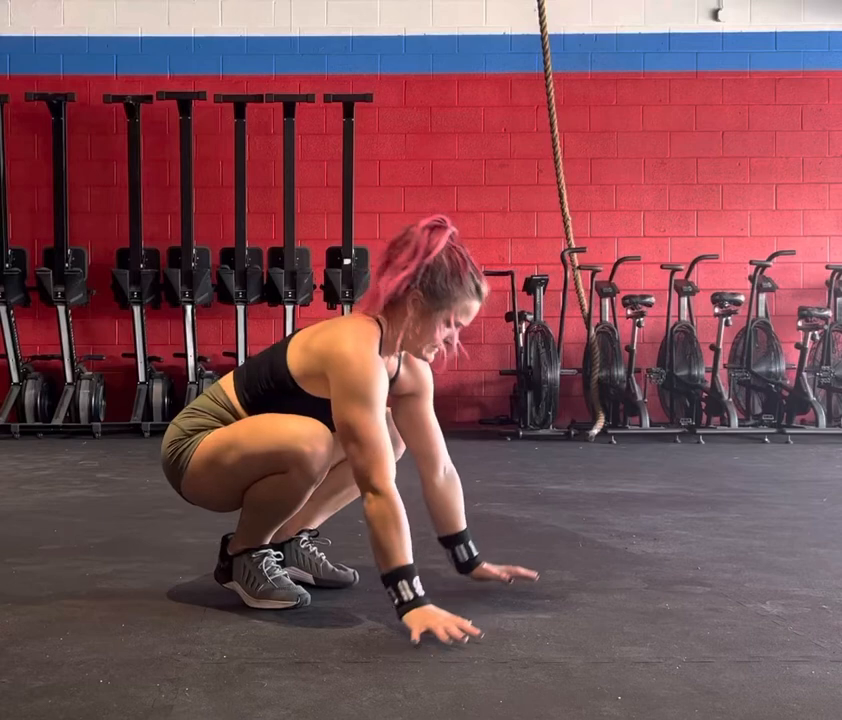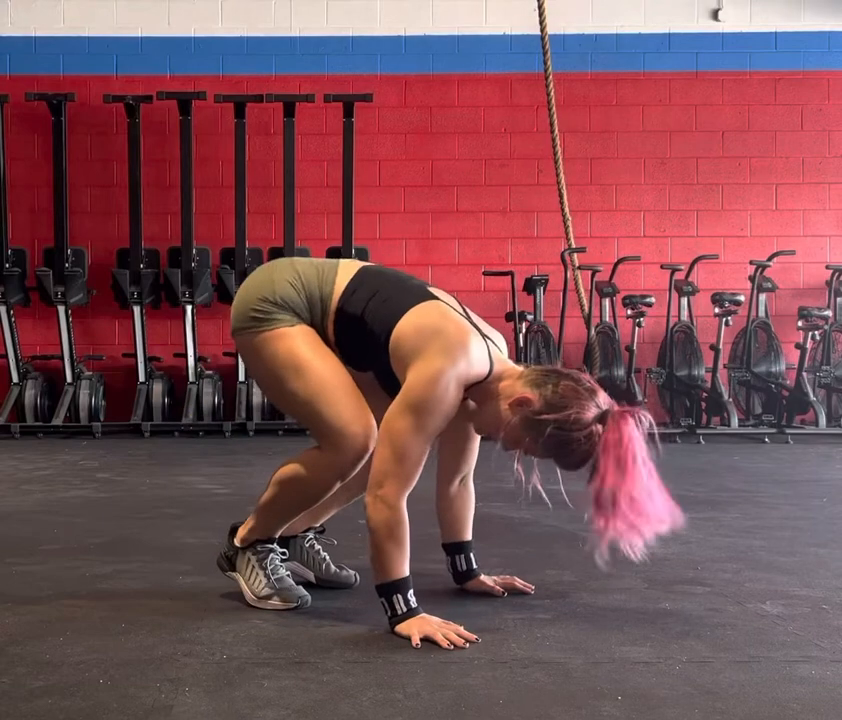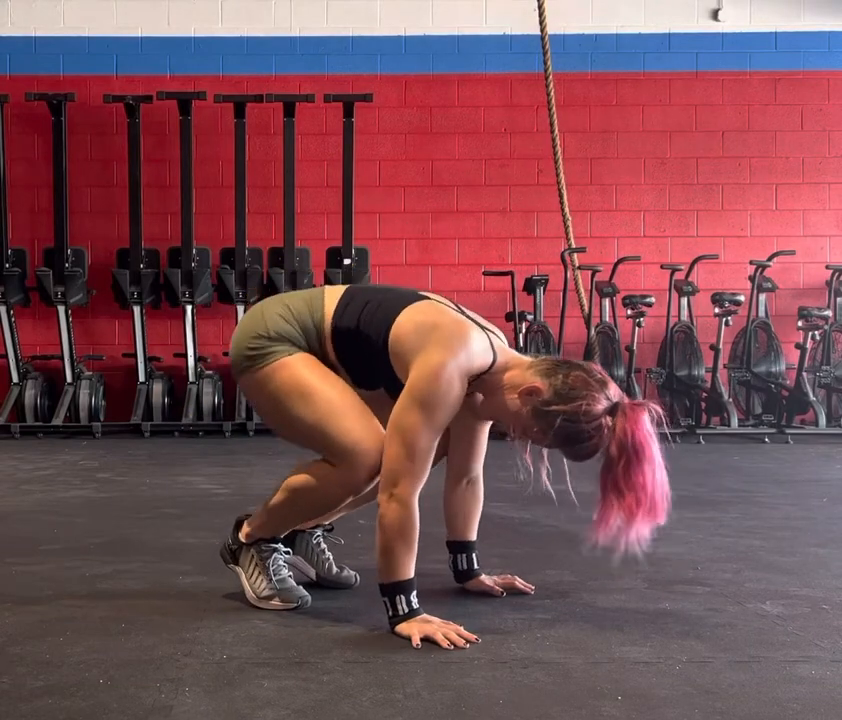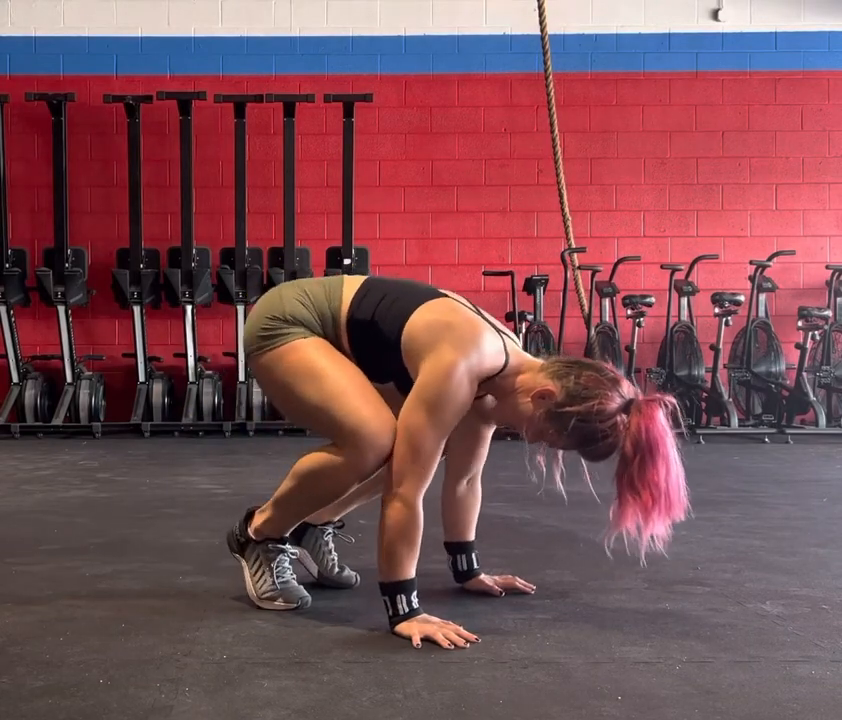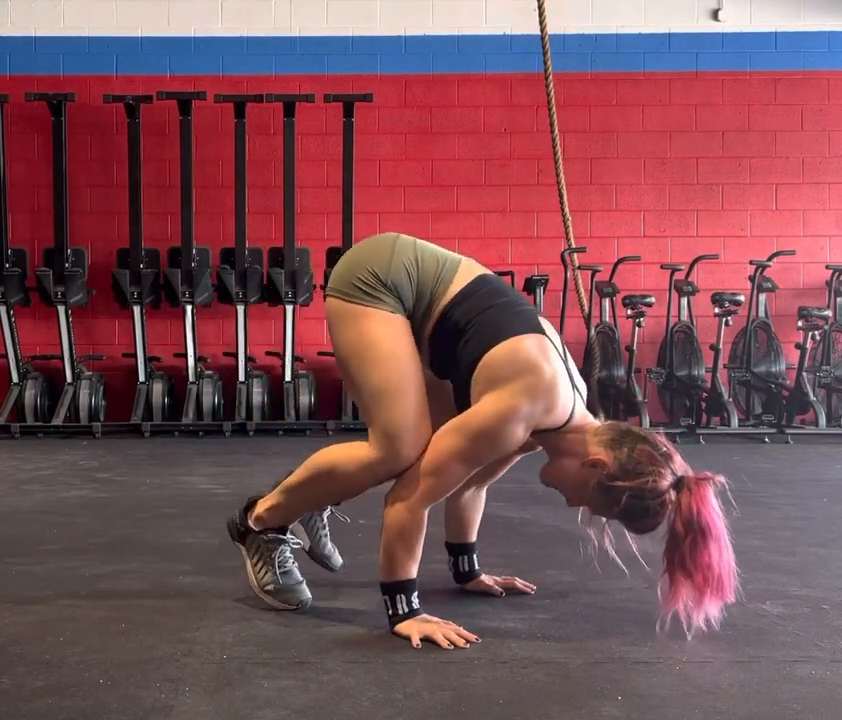
dt=1s
person 1, frame 1
left shoulder: (408, 365)
right shoulder: (355, 355)
left elbow: (437, 468)
right elbow: (378, 487)
left wrist: (471, 561)
right wrist: (412, 601)
left hip: (252, 448)
right hip: (197, 445)
left knee: (385, 440)
right knee: (311, 444)
left ankle: (288, 540)
right ankle: (242, 553)
person 1, frame 2
left shoulder: (491, 370)
right shoulder: (448, 373)
left elbow: (456, 478)
right elbow: (387, 492)
left wrist: (467, 572)
right wrist: (404, 610)
left hip: (320, 310)
right hip: (275, 302)
left knee: (391, 445)
right knee: (352, 443)
left ankle: (293, 536)
right ankle: (248, 544)
person 1, frame 3
left shoulder: (495, 366)
right shoulder: (449, 366)
left elbow: (465, 476)
right elbow: (399, 491)
left wrist: (468, 570)
right wrist: (405, 611)
left hip: (325, 341)
right hip: (273, 336)
left knee: (422, 447)
right knee: (367, 456)
left ankle: (302, 531)
right ankle: (251, 540)
person 1, frame 4
left shoulder: (501, 371)
right shoulder: (461, 366)
left elbow: (463, 477)
right elbow: (405, 490)
left wrist: (468, 570)
right wrist: (404, 610)
left hip: (336, 333)
right hip: (286, 320)
left knee: (426, 442)
right knee: (373, 441)
left ankle: (313, 526)
right ankle: (259, 534)
person 1, frame 5
left shoulder: (564, 413)
right shoulder: (526, 407)
left elbow: (470, 477)
right elbow: (413, 494)
left wrist: (466, 569)
right wrist: (404, 610)
left hip: (416, 280)
right hip: (380, 273)
left knee: (432, 450)
right knee: (400, 452)
left ankle: (307, 507)
right ankle: (261, 522)
